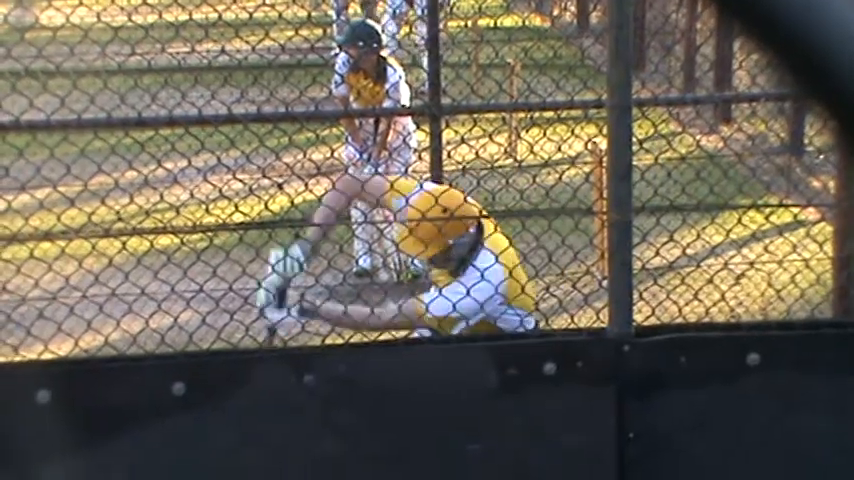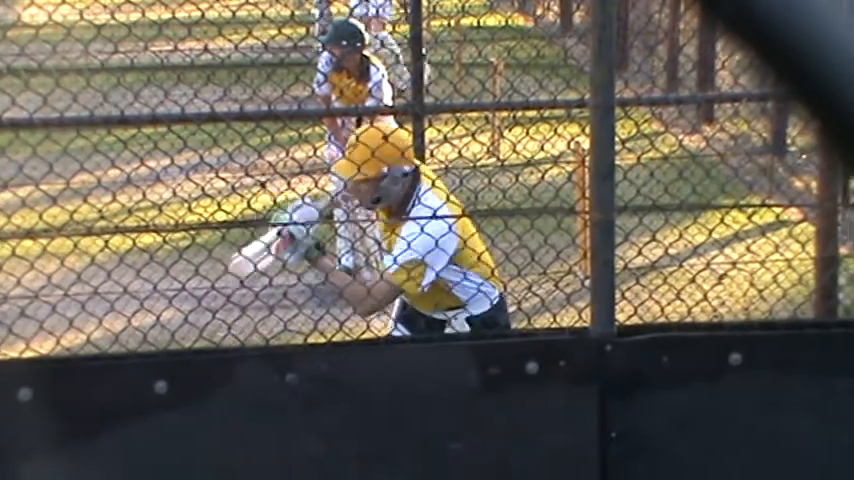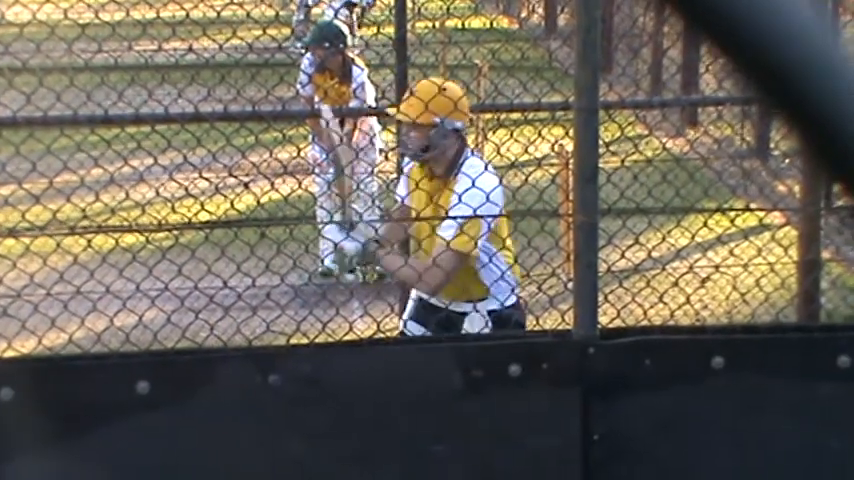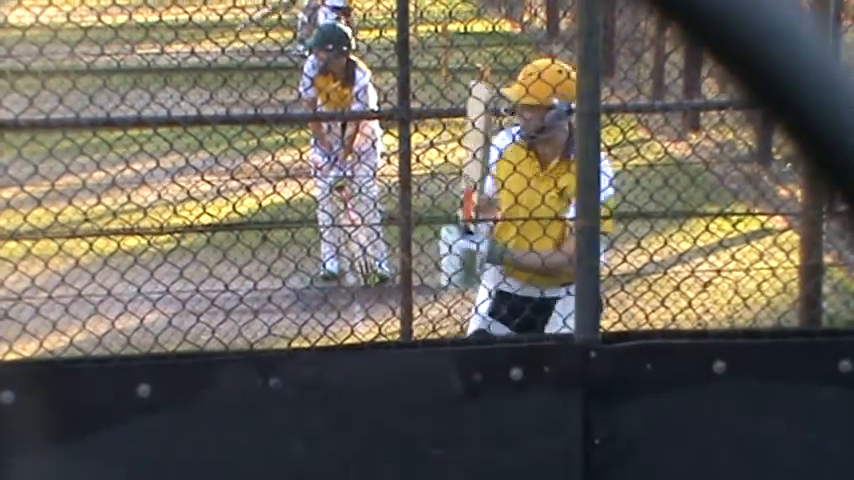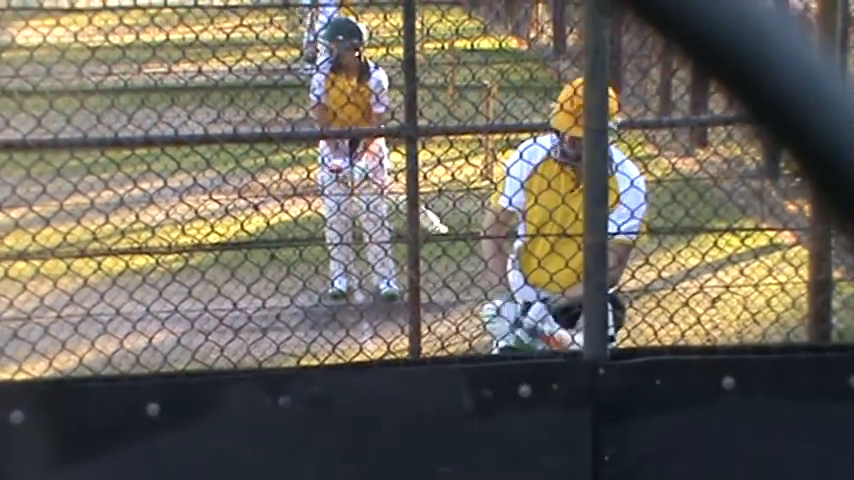
dt=0.4s
person 1, frame 1
left shoulder: (481, 283)
right shoulder: (438, 205)
left elbow: (385, 320)
right elbow: (352, 185)
left wrist: (305, 310)
right wrist: (305, 245)
right hip: (453, 330)
person 1, frame 2
left shoulder: (427, 229)
right shoulder: (398, 171)
left elbow: (364, 302)
left wrist: (314, 255)
left hip: (471, 320)
right hip: (419, 307)
person 1, frame 3
left shoulder: (477, 186)
right shoulder: (415, 160)
left elbow: (431, 278)
right elbow: (400, 218)
left wrist: (370, 252)
right wrist: (367, 244)
left hip: (484, 313)
right hip: (429, 304)
person 1, frame 4
right shoulder: (505, 145)
left elbow: (571, 262)
right elbow: (481, 210)
left wrist: (499, 254)
right wrist: (469, 243)
left hip: (560, 300)
right hip: (503, 291)
person 1, frame 5
left shoulder: (626, 182)
right shoulder: (529, 157)
left elbow: (612, 267)
right elbow: (493, 232)
left wrist: (557, 308)
right wrist: (503, 299)
right hip: (525, 296)
person 2, frame 1
left shoulder: (392, 74)
right shoulder: (345, 62)
left elbow: (387, 120)
right elbow: (343, 105)
left wrist: (378, 158)
right wrist: (358, 144)
left hip: (394, 130)
right hip: (360, 129)
left ankle: (409, 258)
right ankle: (365, 256)
person 2, frame 2
left shoulder: (375, 73)
right shoulder: (328, 62)
left elbow: (373, 119)
right elbow: (325, 103)
right wrist: (340, 142)
right hip: (343, 125)
right knee: (344, 190)
right ankle: (348, 255)
person 2, frame 3
left shoulder: (357, 73)
right shoulder: (310, 63)
left elbow: (354, 117)
right elbow: (308, 103)
right wrist: (320, 140)
left hip: (360, 124)
right hip: (325, 123)
left knee: (365, 187)
right knee: (325, 188)
right ankle: (330, 256)
person 2, frame 4
left shoulder: (360, 75)
right shoulder: (313, 66)
left elbow: (356, 119)
right elbow: (310, 107)
left wrist: (344, 159)
right wrist: (322, 145)
left hip: (362, 127)
right hip: (327, 126)
left knee: (366, 192)
right knee: (326, 192)
left ankle: (378, 261)
right ankle: (331, 260)
person 2, frame 5
left shoulder: (375, 76)
right shoulder: (324, 72)
left elbow: (378, 119)
right elbow: (319, 112)
left wrist: (362, 156)
right wrist: (335, 151)
left hip: (369, 144)
right hip: (333, 144)
left knee: (375, 211)
right knee: (336, 212)
left ankle: (386, 278)
right ankle: (340, 277)
